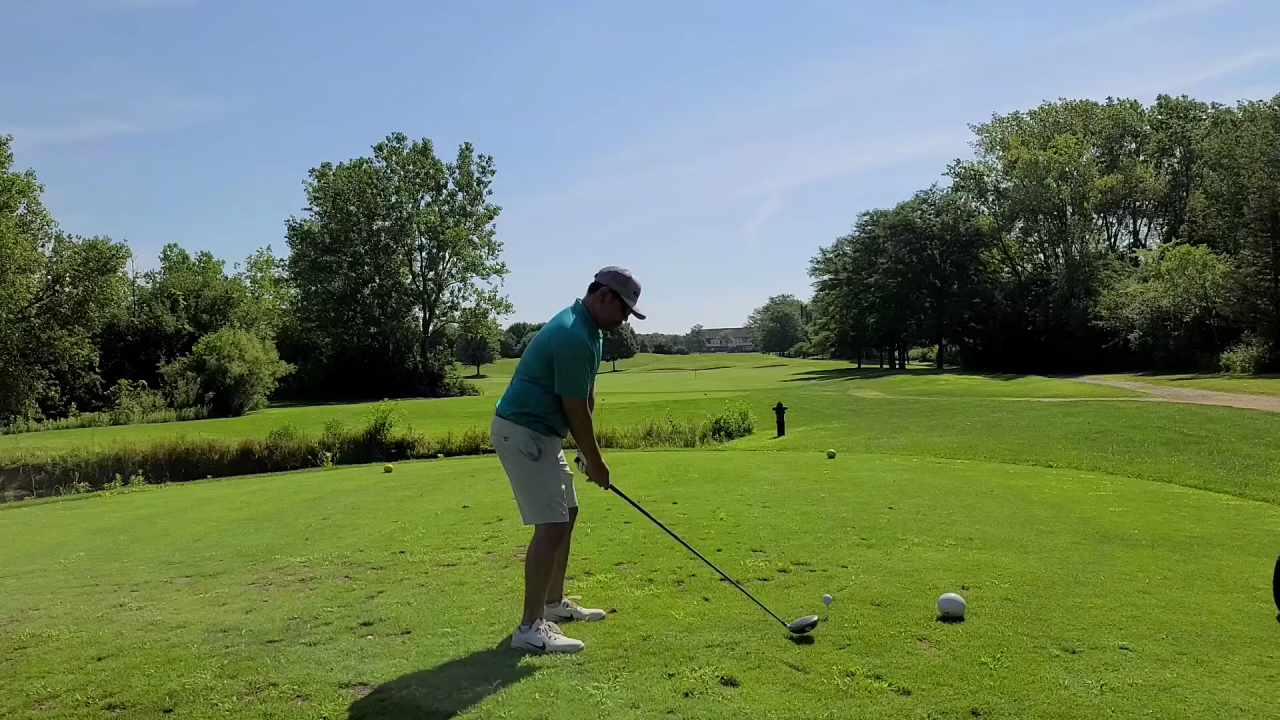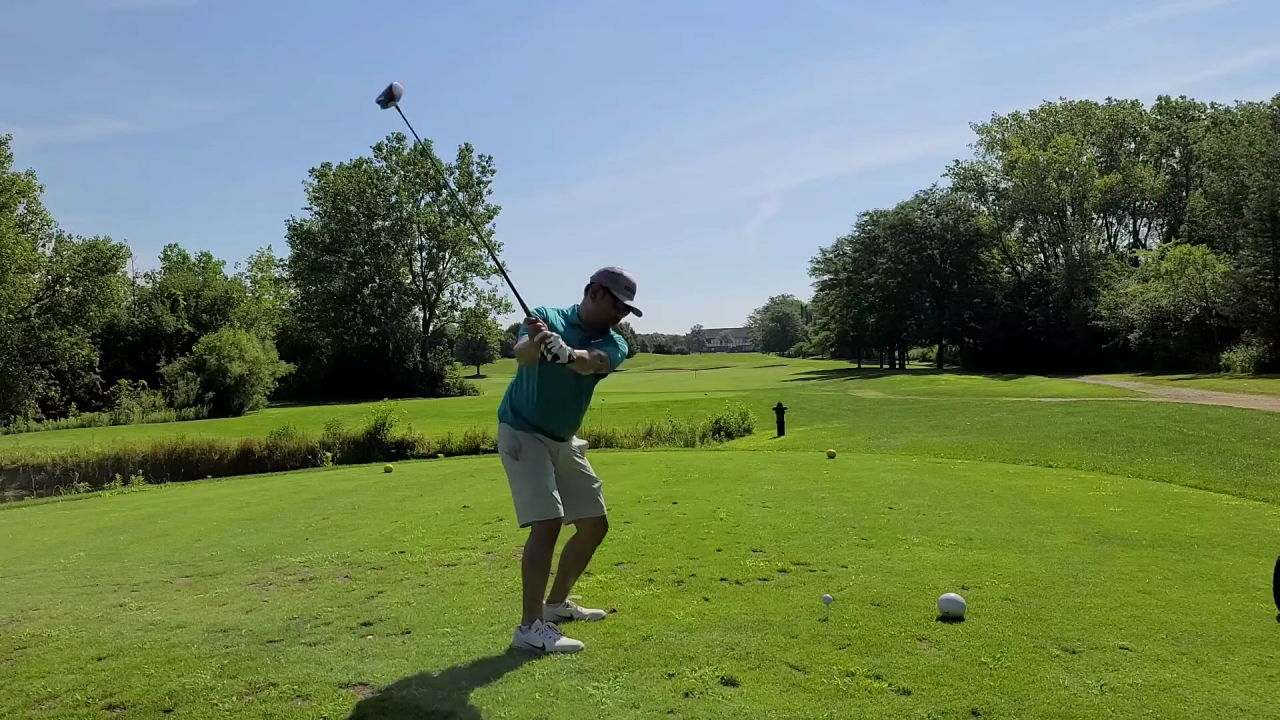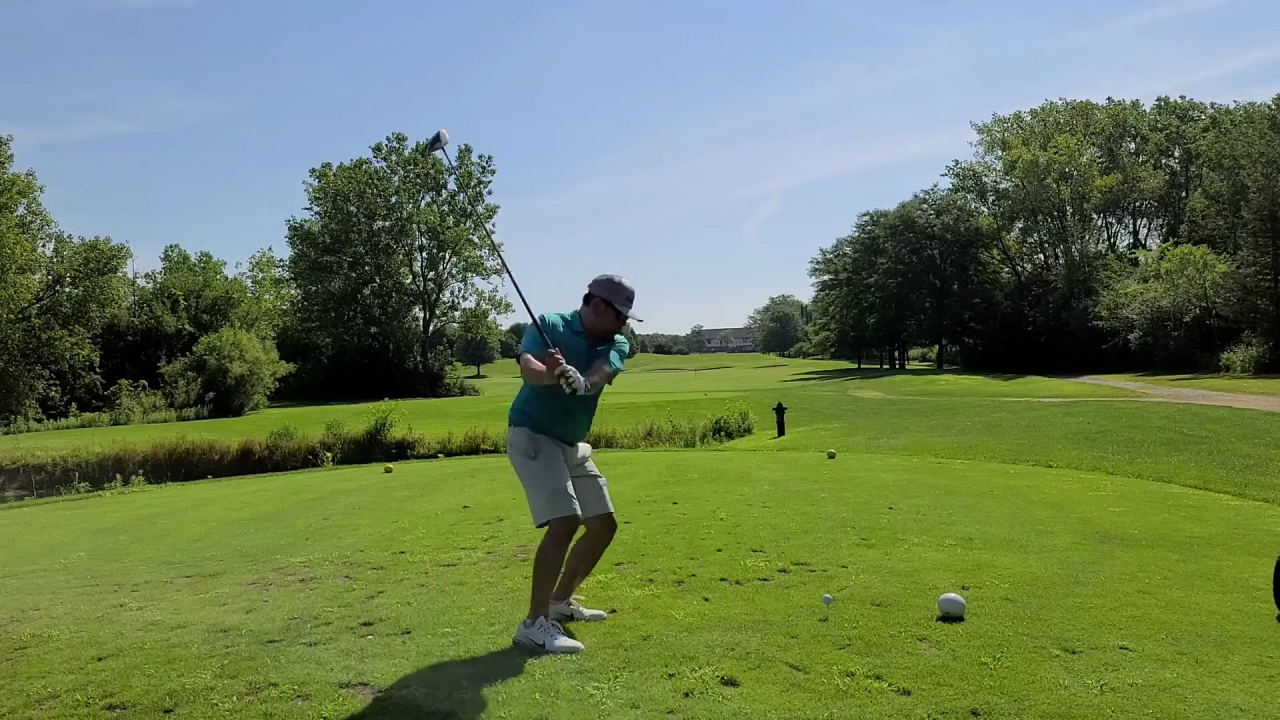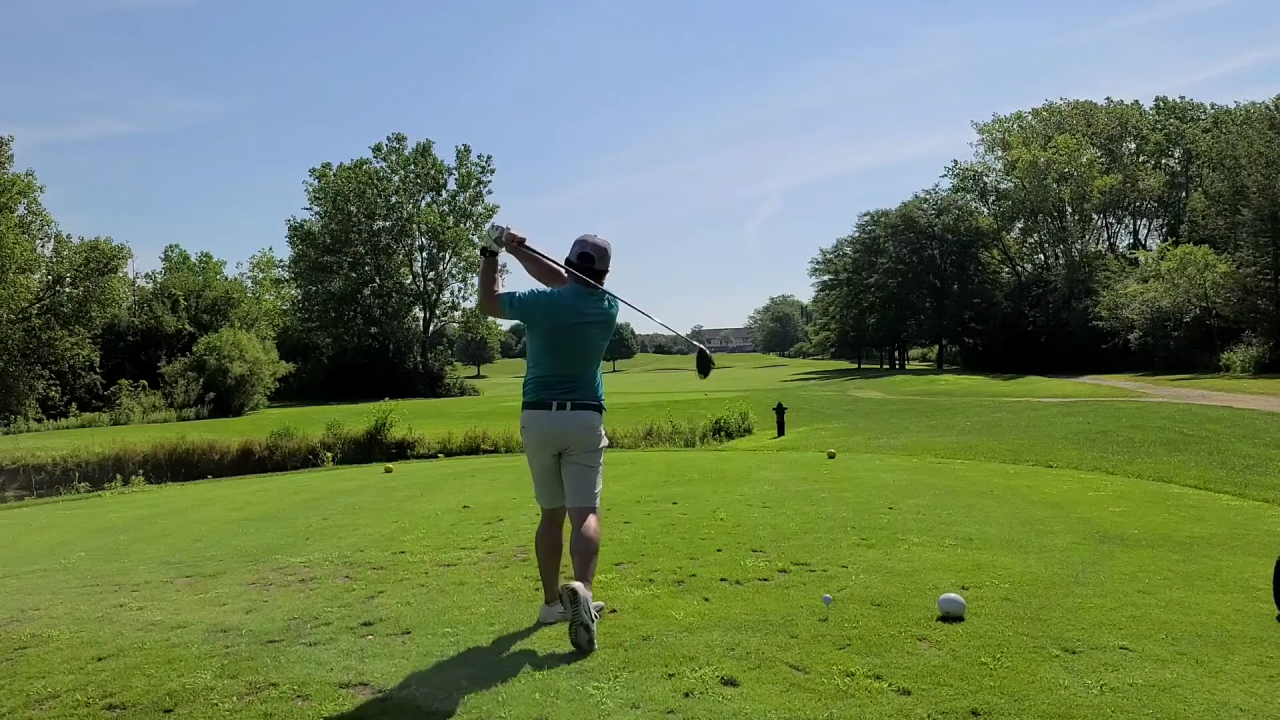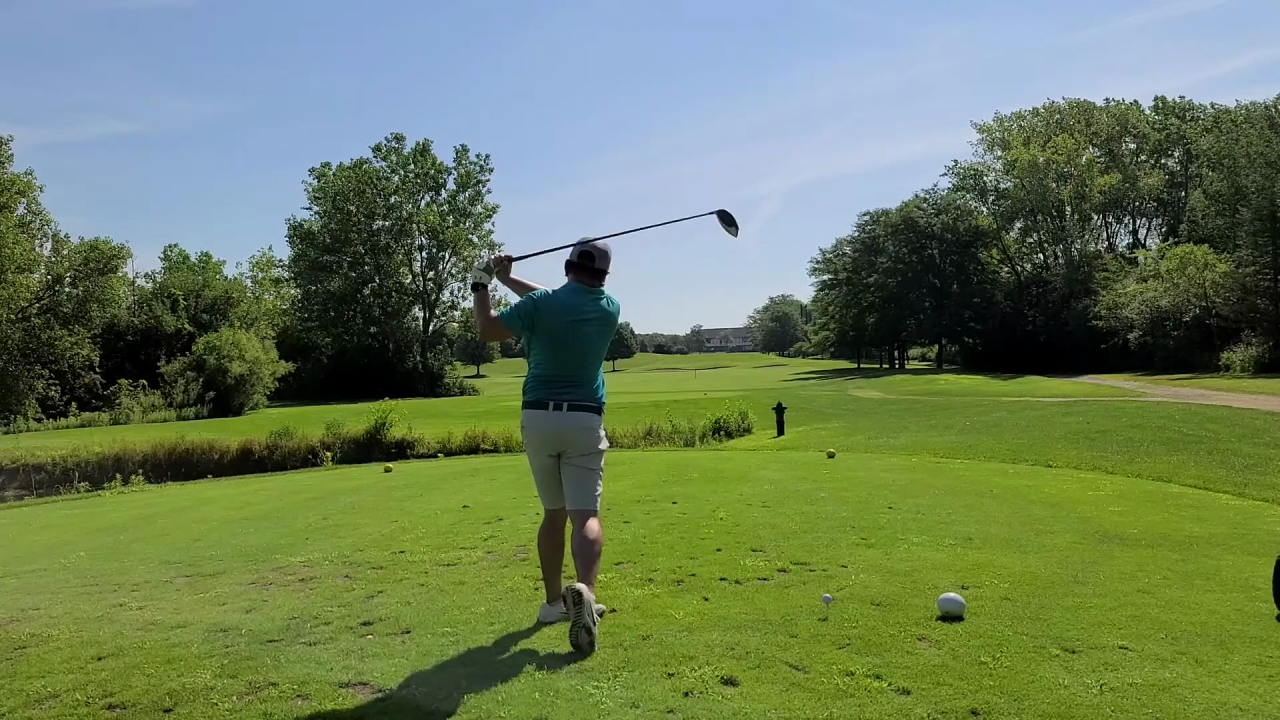
dt=0.5s
person 1, frame 1
left shoulder: (590, 331)
right shoulder: (573, 337)
left elbow: (586, 397)
right elbow: (575, 409)
left wrist: (588, 452)
right wrist: (595, 459)
left hip: (541, 434)
right hip: (523, 433)
left knee: (565, 516)
right knee: (552, 524)
left ankle: (553, 603)
right ankle: (531, 627)
person 1, frame 2
left shoulder: (614, 345)
right shoulder: (546, 317)
left elbow: (592, 362)
right elbow: (523, 356)
left wrist: (564, 351)
right wrist: (537, 342)
left hip: (565, 442)
right hip: (523, 435)
left knee: (595, 524)
right knee: (547, 524)
left ankle: (556, 603)
right ankle: (531, 626)
person 1, frame 3
left shoulder: (617, 346)
right shoulder: (550, 326)
left elbow: (598, 382)
right elbow: (530, 370)
left wrist: (573, 375)
right wrist: (551, 373)
left hip: (570, 443)
right hip: (534, 440)
left knee: (603, 525)
right knee: (562, 523)
left ankle: (560, 602)
right ankle: (535, 623)
person 1, frame 4
left shoulder: (542, 303)
right shoulder: (607, 307)
left elbow: (486, 304)
right elbow: (563, 284)
left wrist: (491, 254)
right wrist: (519, 250)
left hip: (537, 419)
right hip: (583, 422)
left knee: (552, 512)
right knee: (584, 513)
left ankle: (552, 600)
right ankle: (581, 591)
person 1, frame 5
left shoulder: (542, 304)
right shoulder: (610, 309)
left elbow: (486, 329)
left wrist: (481, 285)
right wrist: (508, 279)
left hip: (538, 418)
right hip: (583, 421)
left knee: (555, 511)
right knee: (585, 514)
left ankle: (554, 601)
right ankle: (584, 590)
